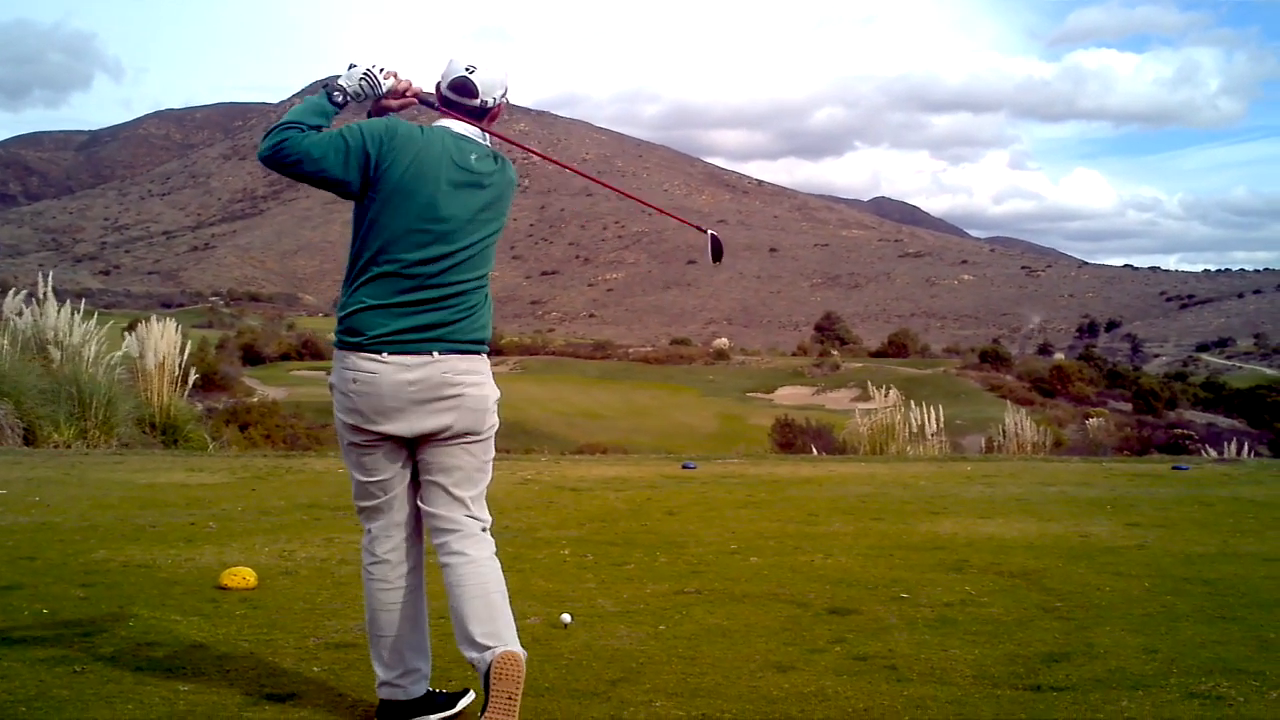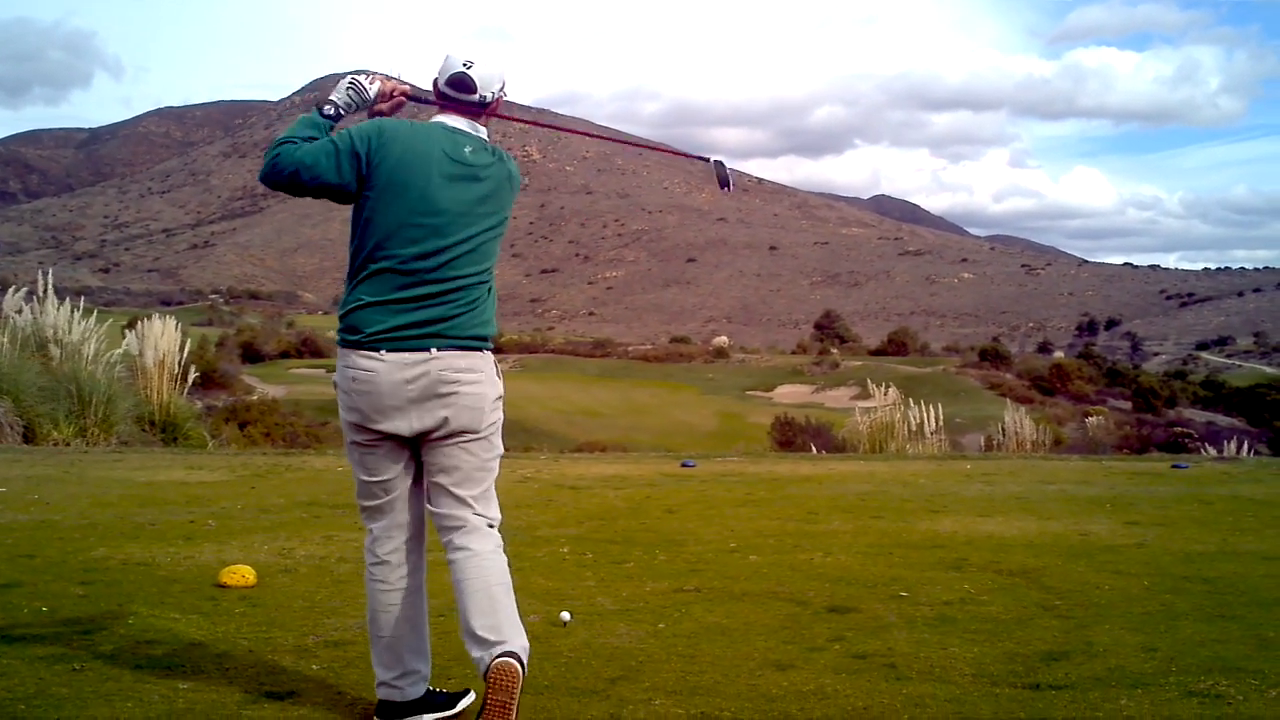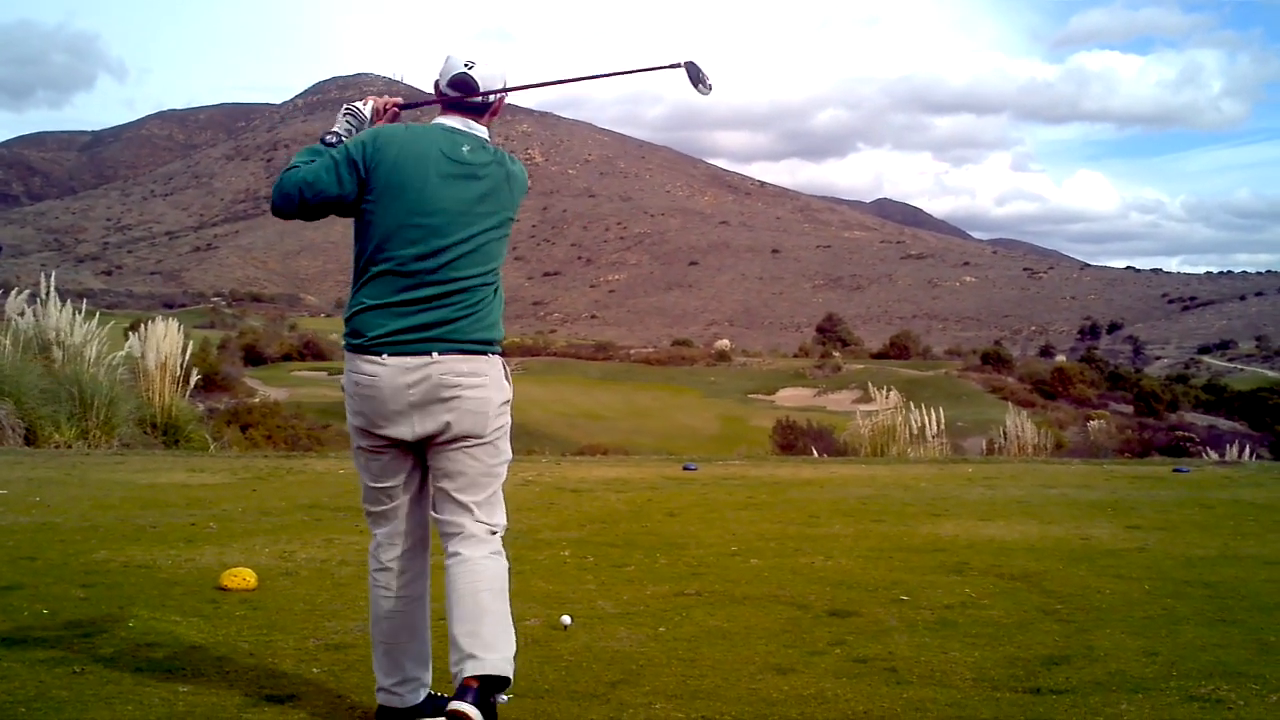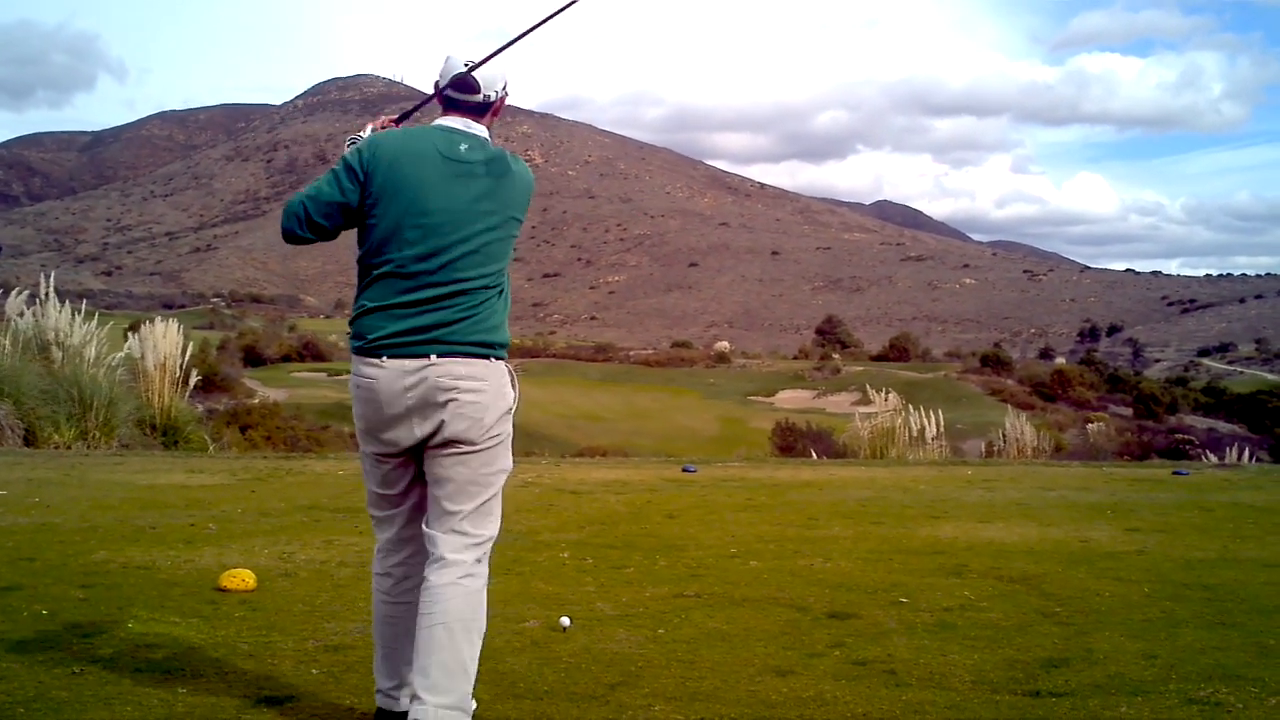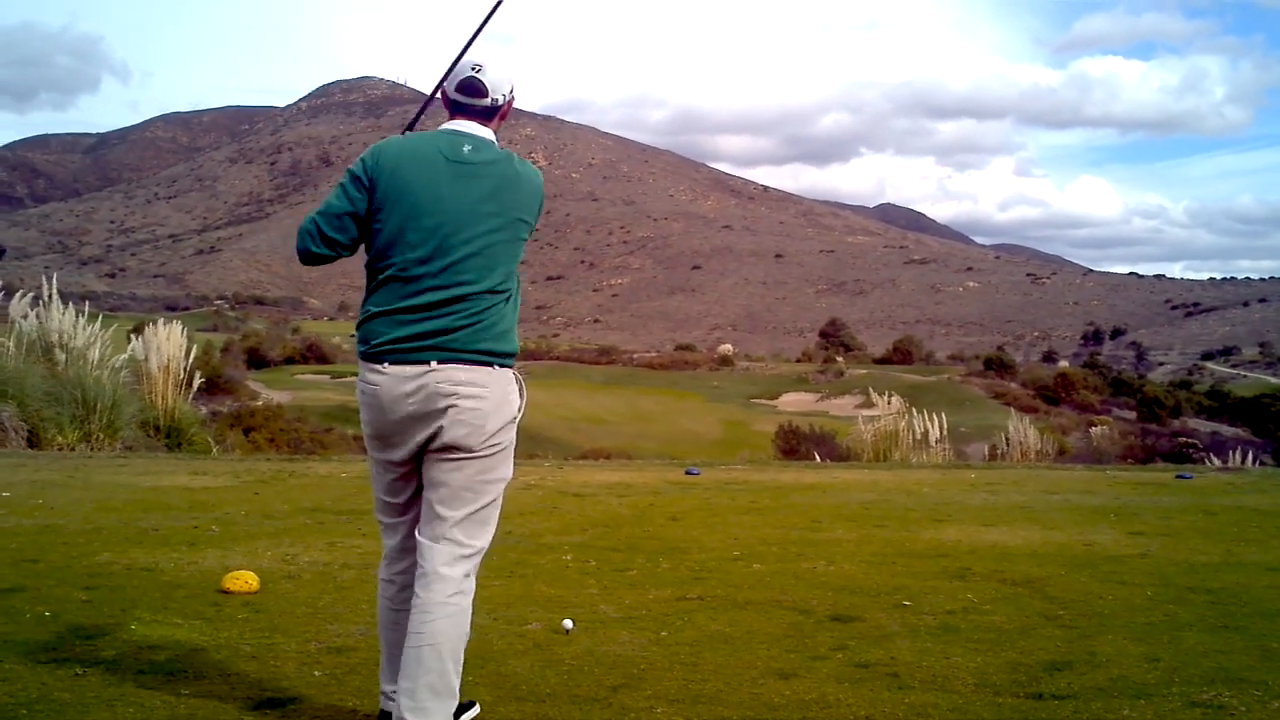
dt=0.1s
person 1, frame 1
left shoulder: (393, 143)
right shoulder: (502, 175)
left elbow: (278, 147)
left wrist: (347, 87)
right wrist: (390, 114)
left hip: (369, 372)
right hip: (457, 376)
left knee: (386, 536)
right knee: (463, 530)
right ankle: (497, 654)
person 1, frame 2
left shoulder: (383, 141)
right shoulder: (506, 174)
left elbow: (277, 169)
left wrist: (339, 104)
left hip: (371, 369)
right hip: (462, 372)
left knee: (390, 538)
right knee: (471, 529)
right ankle: (500, 657)
person 1, frame 3
left shoulder: (384, 148)
right shoulder: (512, 176)
left elbow: (285, 198)
left wrist: (346, 129)
left hip: (377, 373)
right hip: (469, 377)
left knee: (394, 542)
right knee: (474, 535)
person 1, frame 4
left shoulder: (381, 153)
right shoulder: (517, 178)
left elbow: (297, 227)
left hip: (380, 375)
right hip: (471, 379)
left knee: (397, 547)
right knee: (460, 553)
person 1, frame 5
left shoulder: (387, 160)
right shoulder: (527, 182)
left elbow: (313, 246)
left hip: (387, 380)
right hip: (477, 386)
left knee: (403, 550)
right knee: (450, 562)
